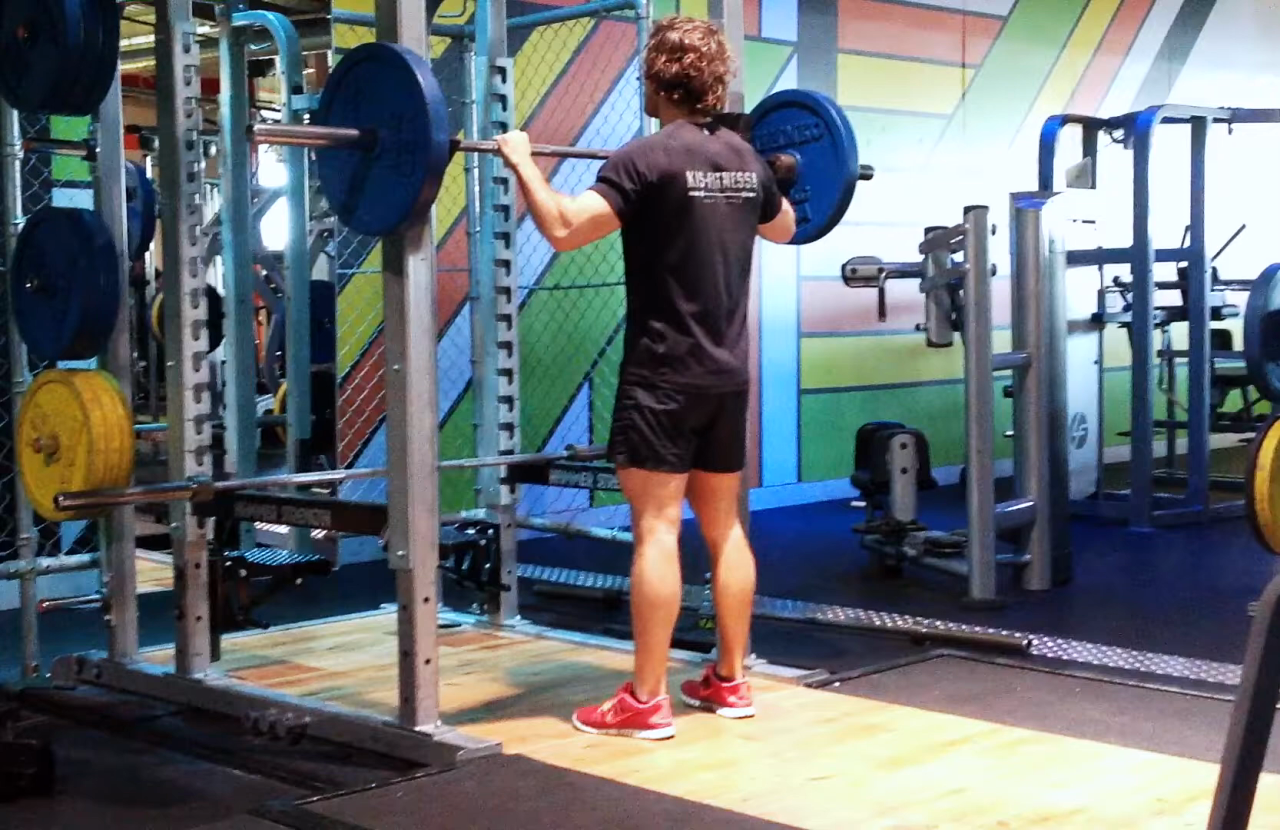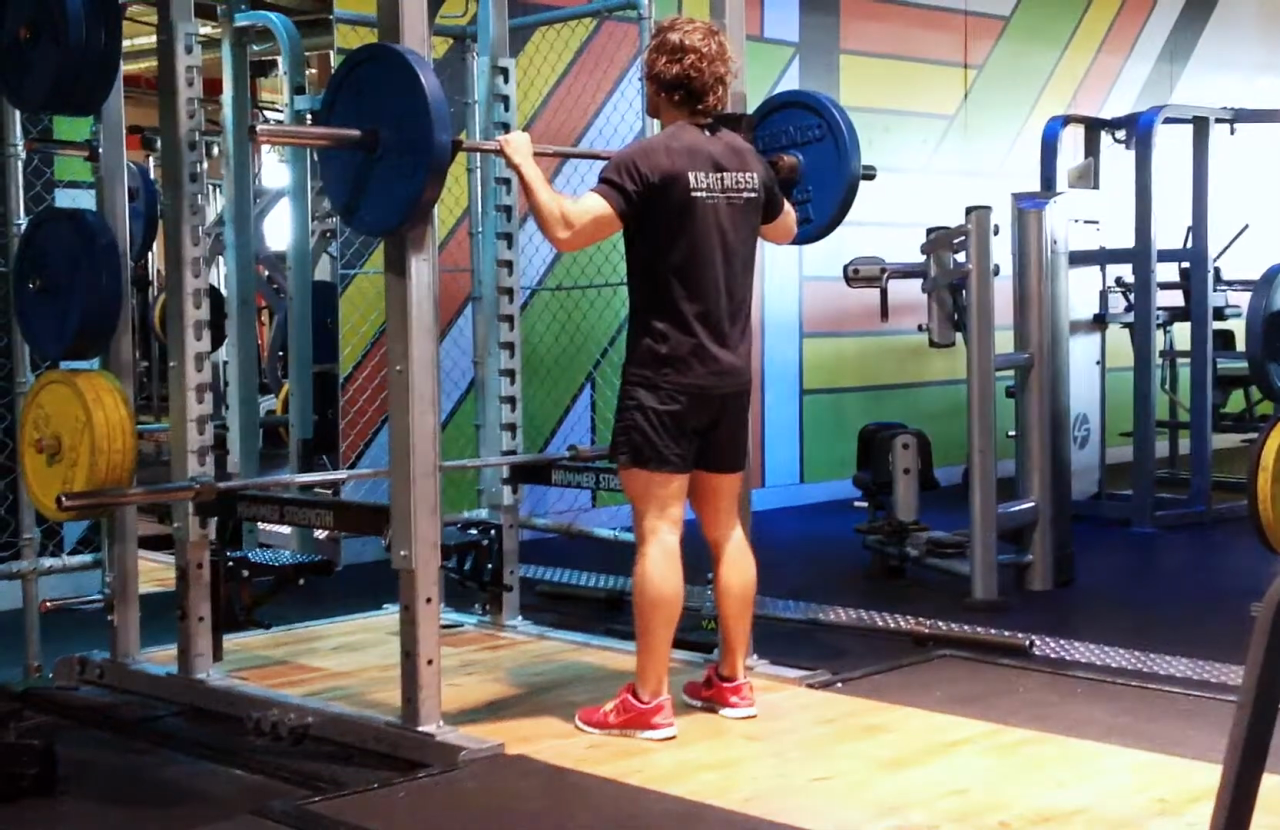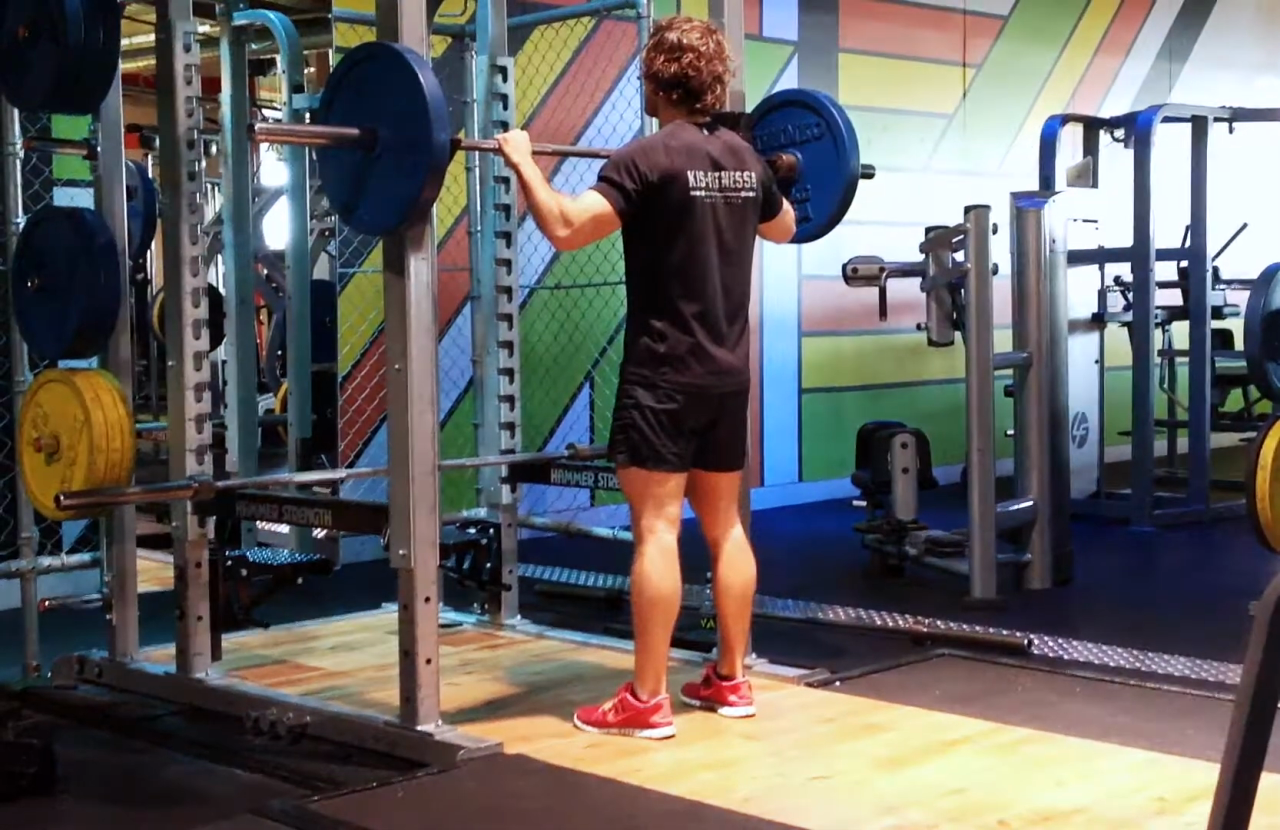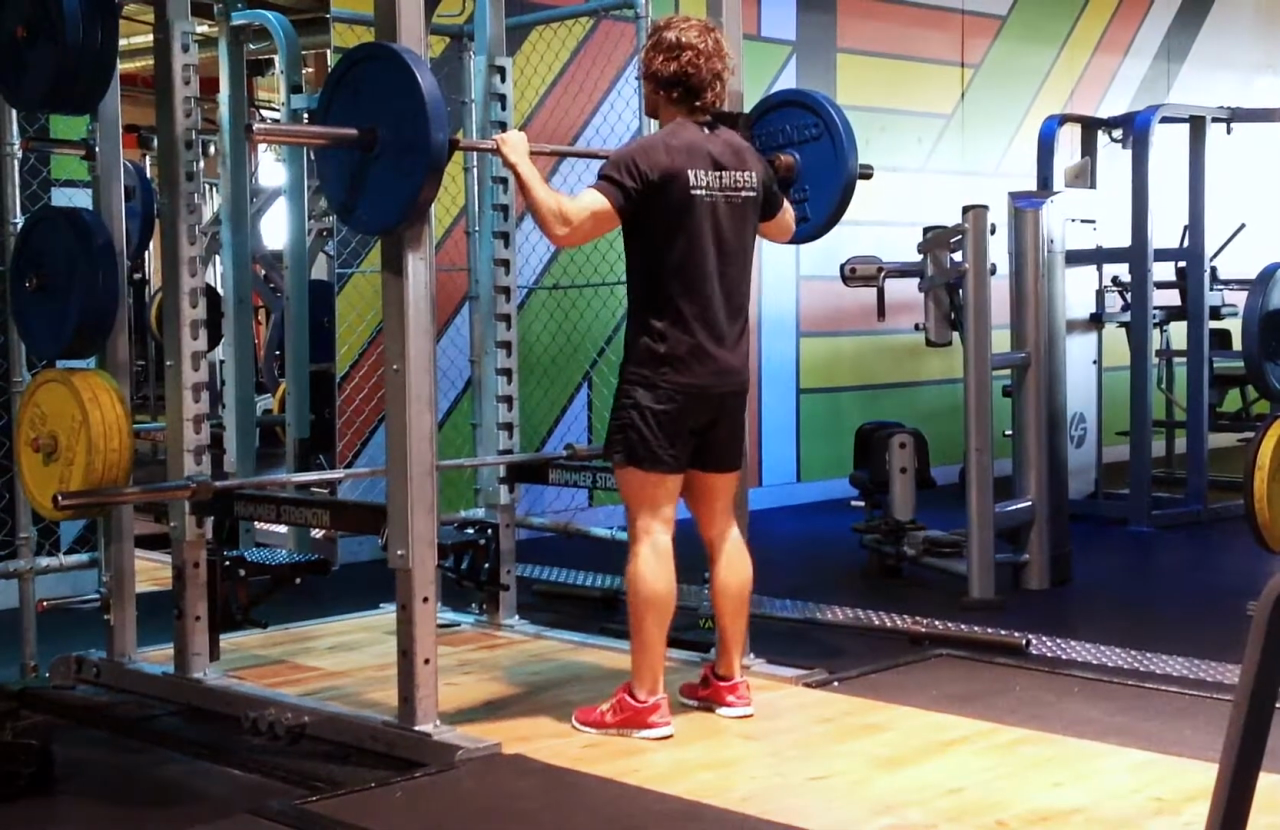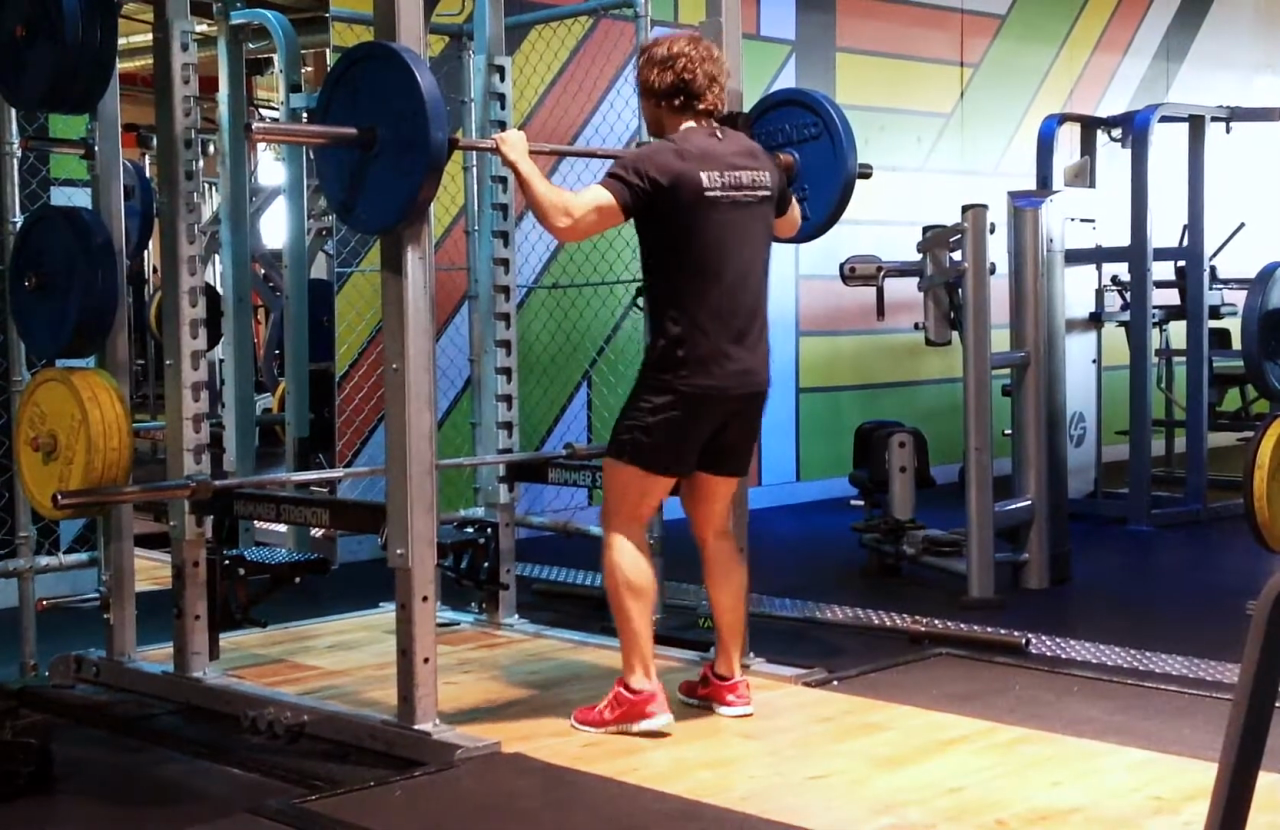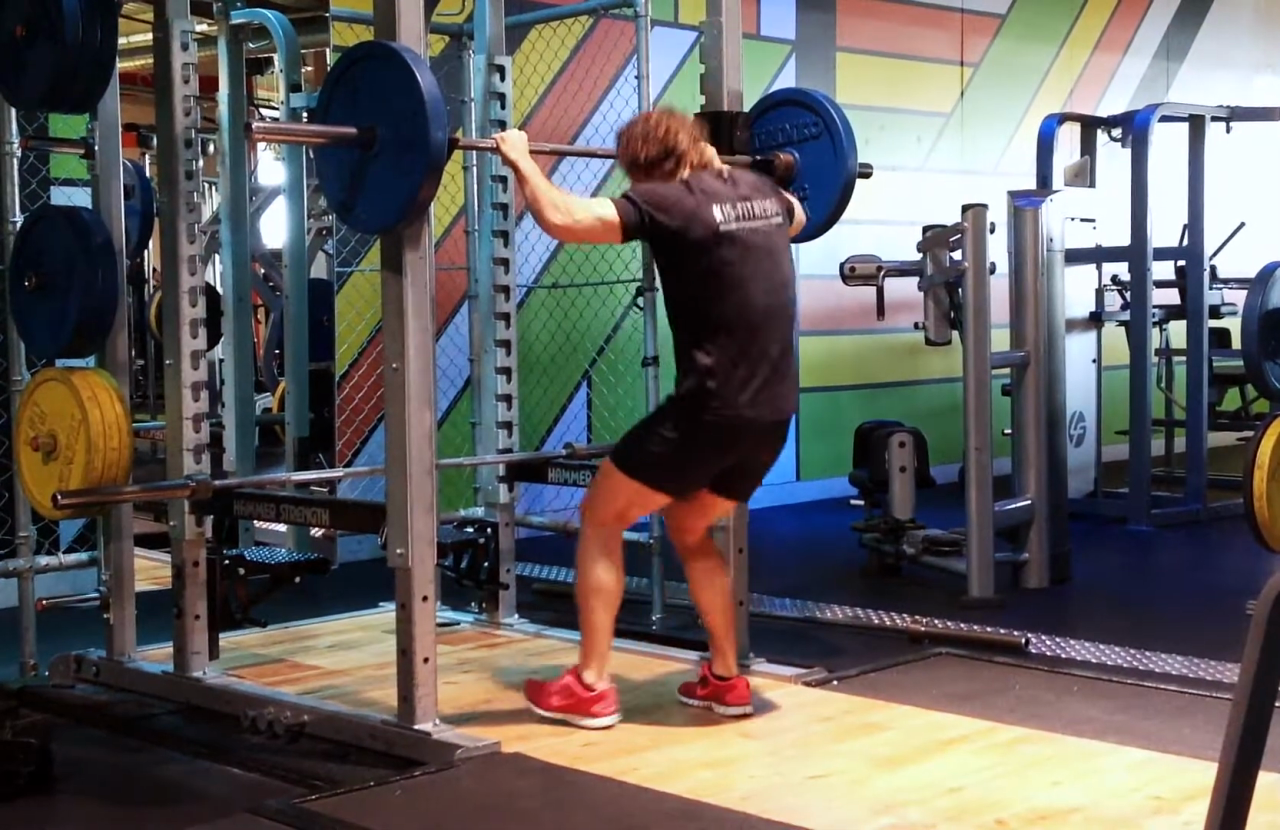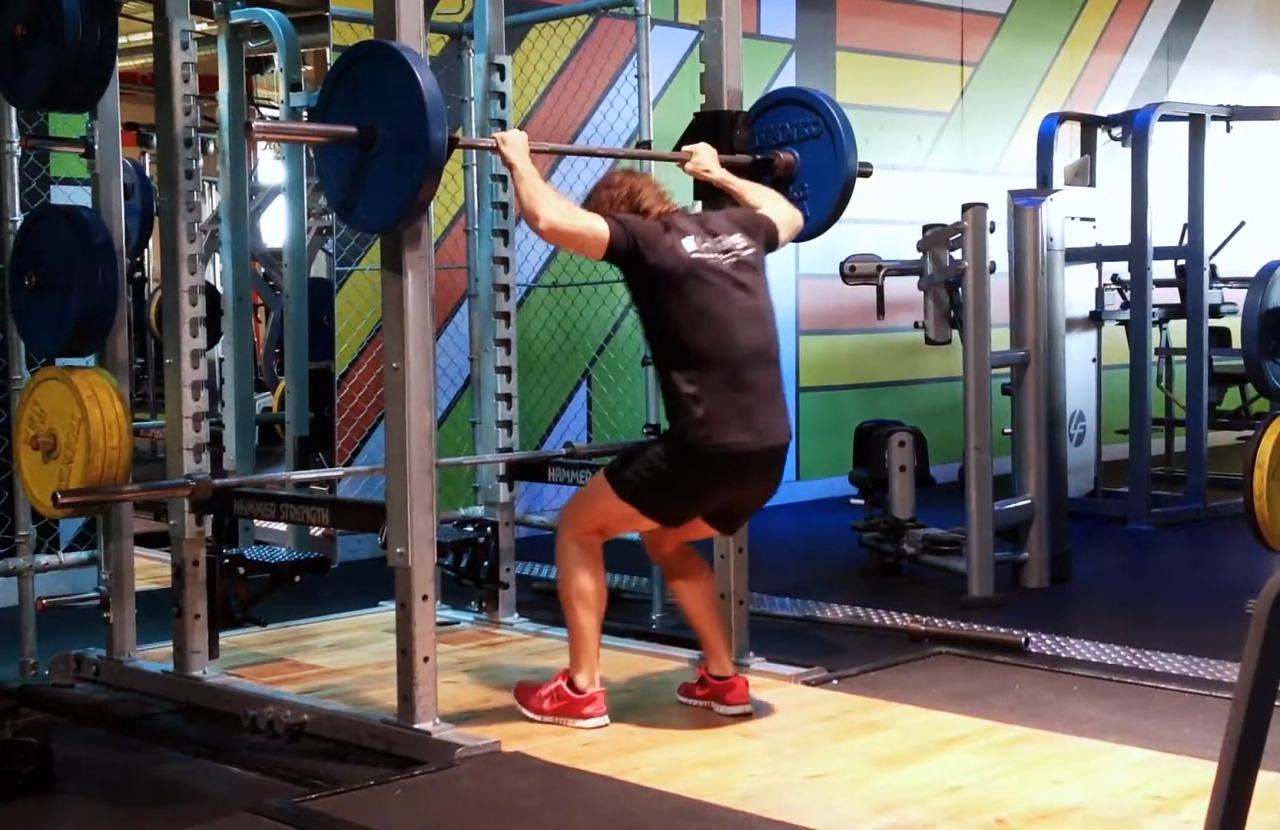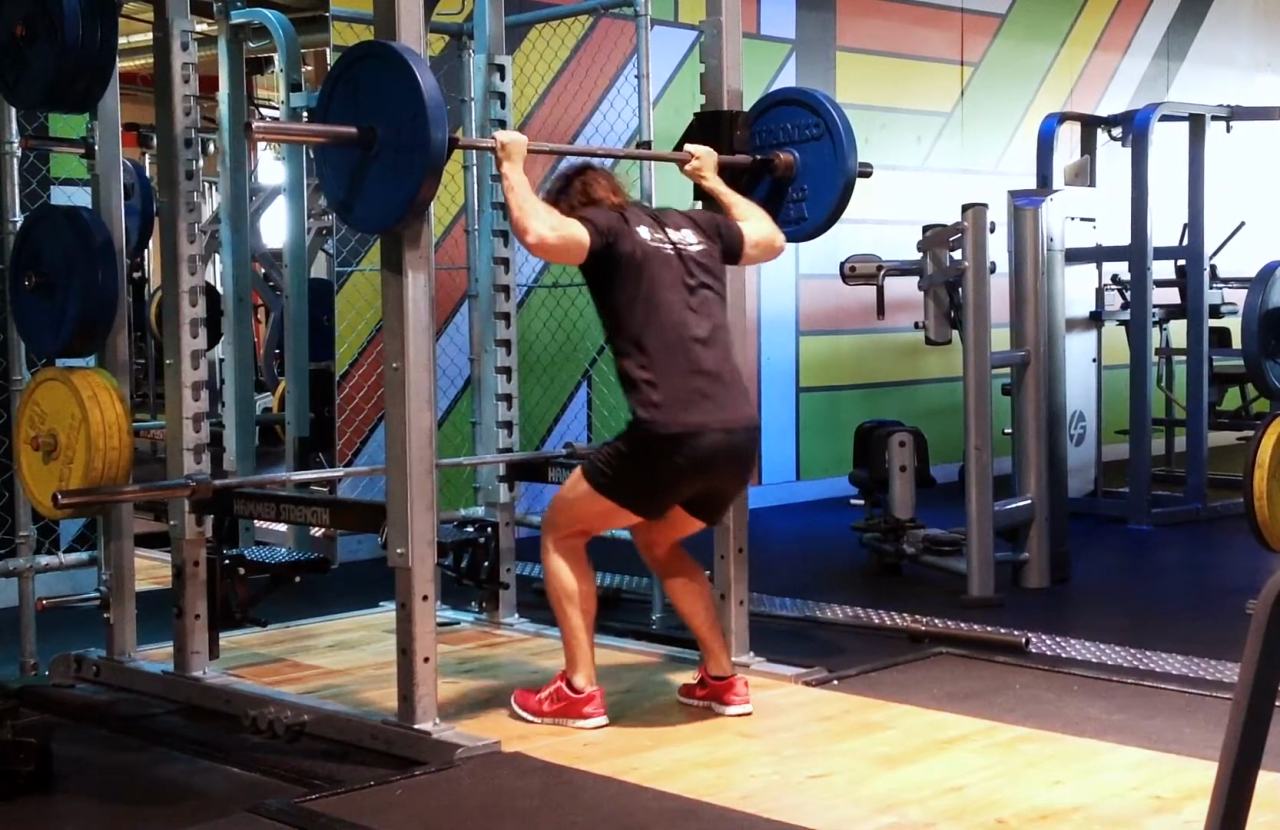
dt=0.2s
person 1, frame 1
left shoulder: (648, 156)
right shoulder: (746, 158)
left elbow: (563, 227)
right elbow: (784, 228)
left wrist: (521, 162)
left hip: (664, 376)
right hip: (727, 374)
left knee: (656, 529)
right knee: (723, 526)
left ankle: (645, 699)
right ankle: (730, 680)
person 1, frame 2
left shoulder: (649, 158)
right shoulder: (747, 160)
left elbow: (566, 230)
right elbow: (785, 229)
left wrist: (524, 163)
left hip: (667, 376)
right hip: (730, 374)
left knee: (658, 531)
right knee: (723, 526)
left ankle: (647, 700)
right ankle: (731, 680)
person 1, frame 3
left shoulder: (649, 157)
right shoulder: (745, 158)
left elbow: (565, 228)
right elbow: (786, 228)
left wrist: (522, 161)
left hip: (665, 375)
right hip: (728, 373)
left knee: (657, 530)
right knee: (724, 526)
left ankle: (647, 699)
right ankle: (730, 679)
person 1, frame 4
left shoulder: (649, 156)
right shoulder: (746, 156)
left elbow: (564, 225)
right elbow: (785, 227)
left wrist: (520, 162)
left hip: (664, 375)
right hip: (728, 373)
left knee: (649, 532)
right knee: (720, 528)
left ankle: (643, 699)
right ankle: (728, 680)
person 1, frame 5
left shoulder: (658, 161)
right shoulder: (755, 158)
left elbow: (565, 219)
right elbow: (789, 221)
left wrist: (518, 157)
left hip: (683, 378)
right hip: (748, 377)
left knee: (623, 525)
right knee: (711, 526)
left ankle: (638, 692)
right ankle: (727, 678)
person 1, frame 6
left shoulder: (669, 203)
right shoulder: (761, 193)
left elbow: (562, 218)
right elbow: (798, 213)
left wrist: (521, 159)
left hip: (712, 411)
right hip: (773, 415)
left knee: (599, 521)
right knee: (690, 532)
left ankle: (590, 686)
right ankle: (725, 677)
person 1, frame 7
left shoulder: (645, 242)
right shoulder: (736, 230)
left elbow: (552, 219)
right elbow: (790, 217)
left wrist: (519, 160)
right wrist: (718, 174)
left hip: (708, 449)
right hip: (768, 451)
left knee: (578, 528)
right knee: (665, 541)
left ankle: (582, 690)
right ankle: (723, 678)
person 1, frame 8
left shoulder: (601, 229)
right shoulder: (692, 226)
left elbow: (541, 235)
right elbow: (772, 240)
left wrist: (513, 167)
right wrist: (711, 180)
left hip: (672, 434)
right hip: (737, 433)
left knee: (561, 532)
right knee: (656, 542)
left ankle: (579, 691)
right ankle: (723, 679)
